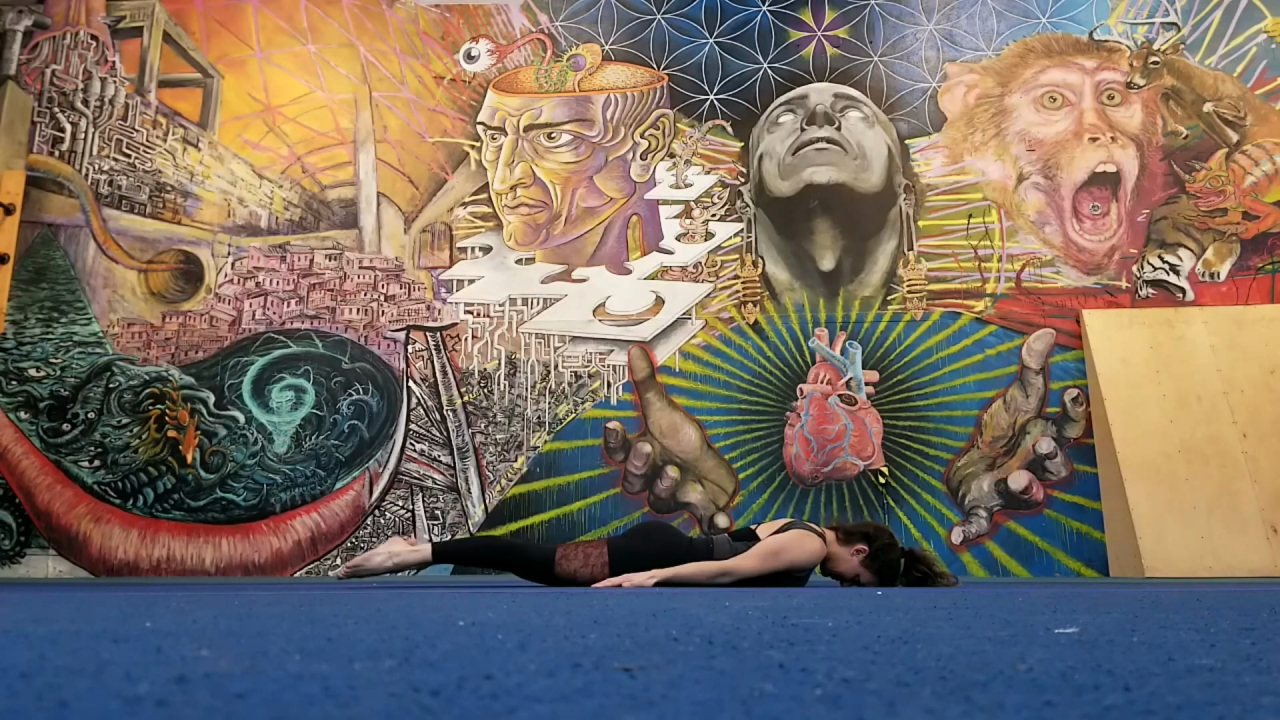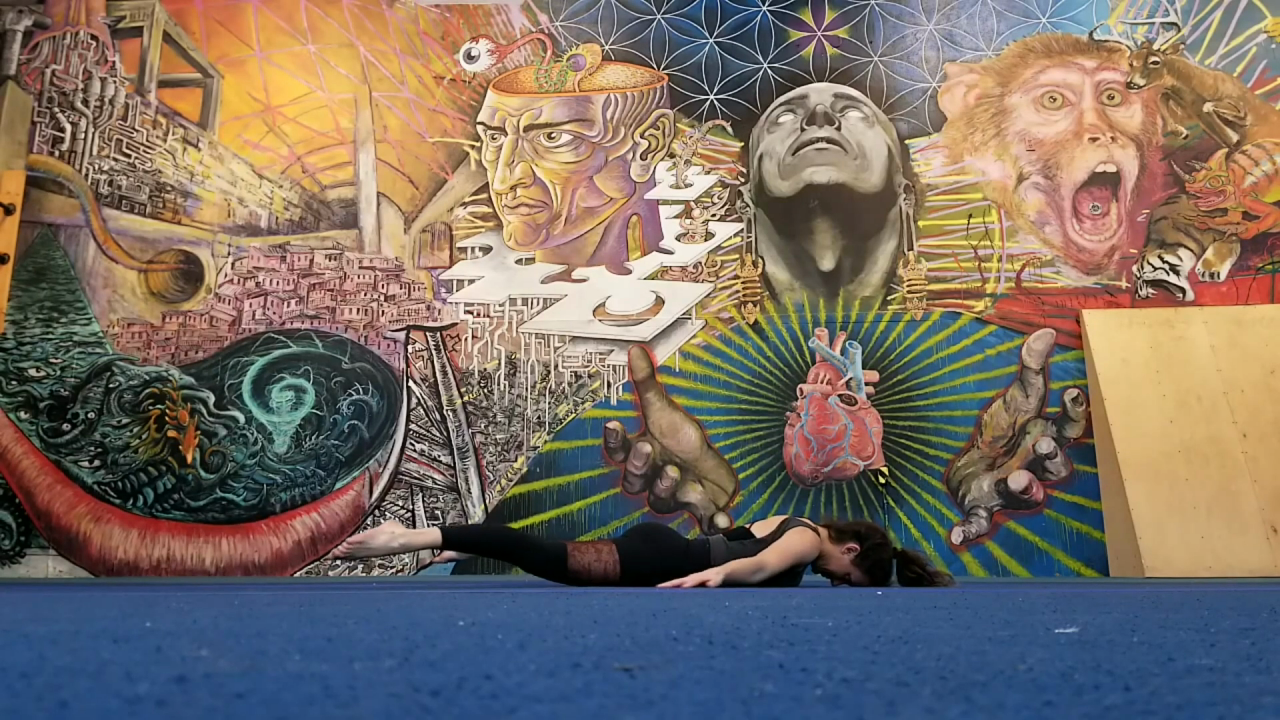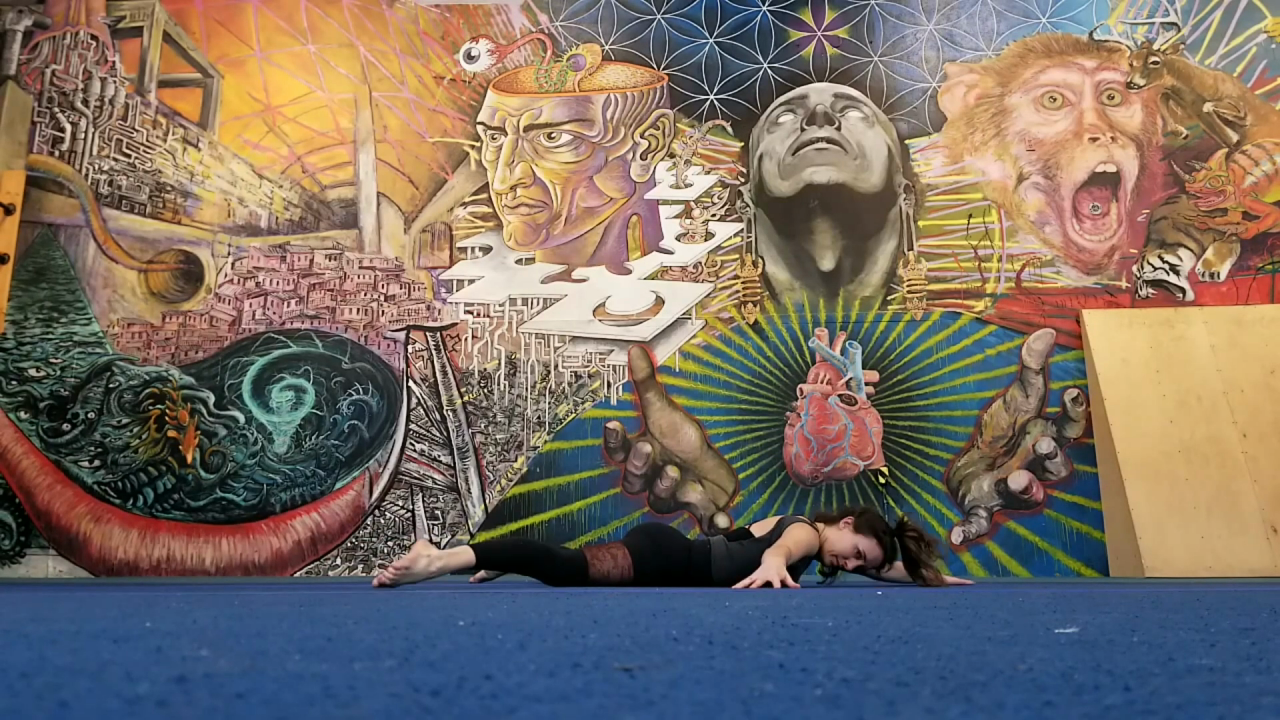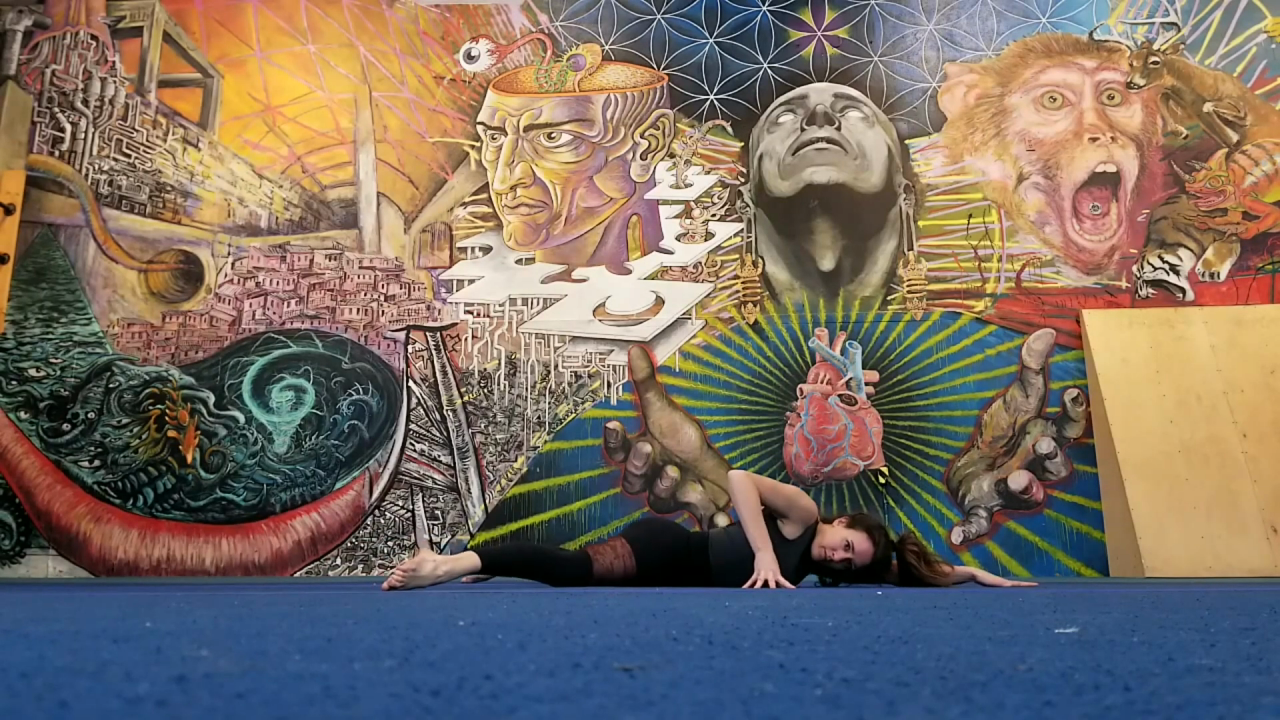
dt=0.5s
person 1, frame 1
left shoulder: (796, 529)
right shoulder: (811, 545)
right elbow: (730, 571)
right wrist: (654, 578)
left hip: (661, 544)
right hip: (657, 552)
left knee: (542, 562)
right knee: (535, 563)
left ankle: (424, 551)
right ankle: (410, 554)
person 1, frame 2
left shoulder: (790, 524)
right shoulder: (810, 539)
right elbow: (761, 565)
right wrist: (718, 573)
left hip: (665, 552)
right hip: (660, 559)
right knee: (546, 558)
right ankle: (412, 537)
person 1, frame 3
left shoulder: (825, 546)
right shoulder: (808, 531)
left elbow: (888, 563)
right elbow: (774, 550)
left wrist: (936, 576)
right wrist: (774, 566)
left hip: (669, 563)
right hip: (663, 559)
right knee: (567, 568)
right ankle: (445, 558)
person 1, frame 4
left shoulder: (812, 566)
right shoulder: (802, 514)
left elbow: (910, 570)
right elbow: (738, 477)
left wrist: (971, 573)
right wrist: (764, 553)
left hip: (675, 581)
right hip: (667, 550)
right knee: (573, 567)
left ankle: (479, 565)
right ankle: (451, 563)
